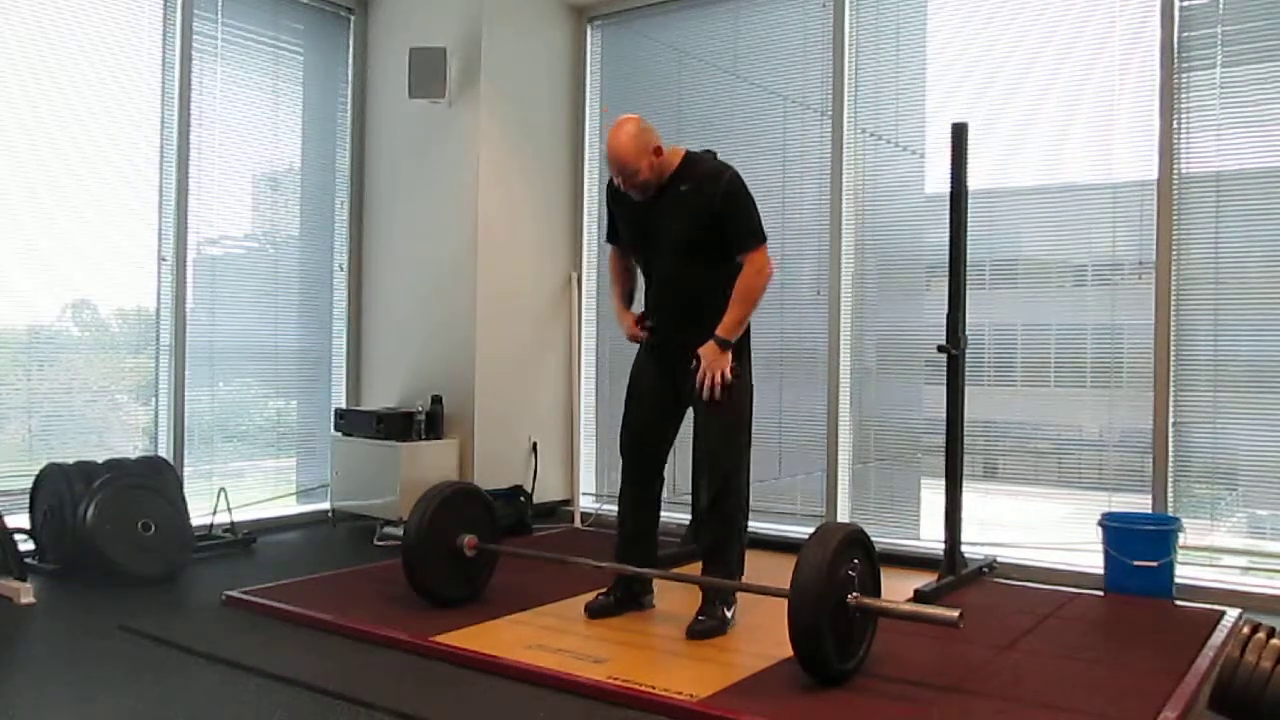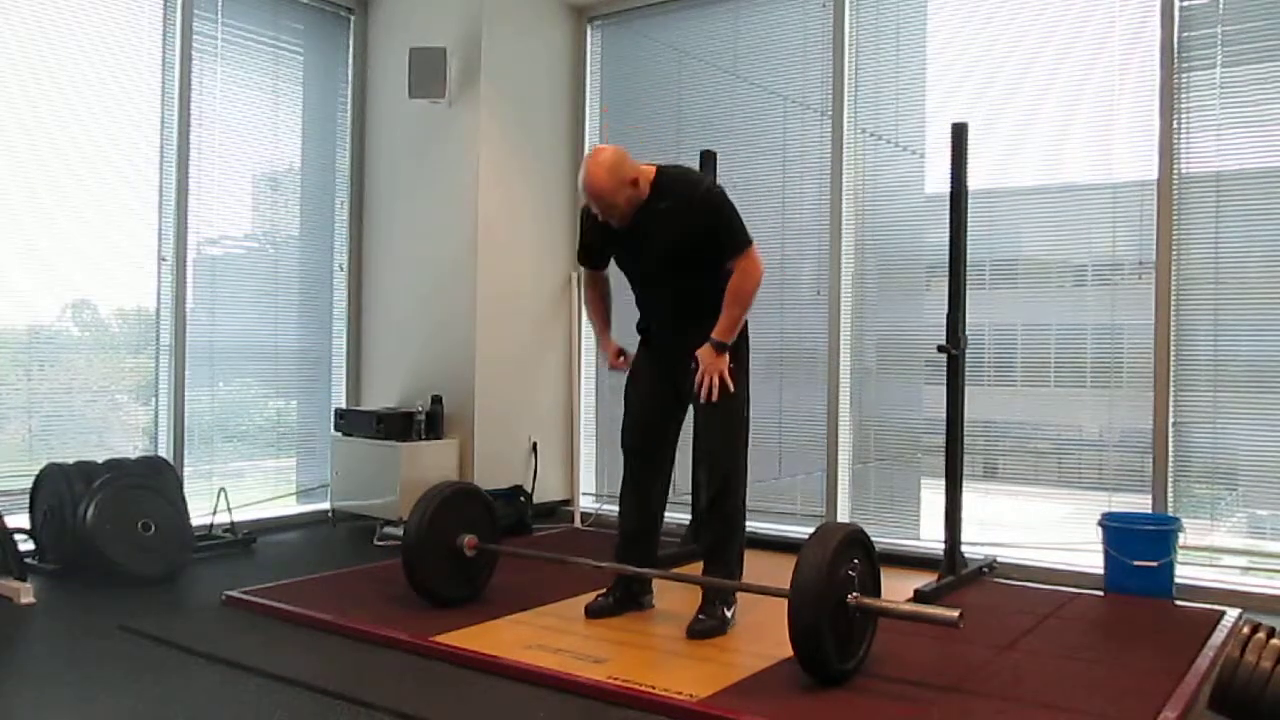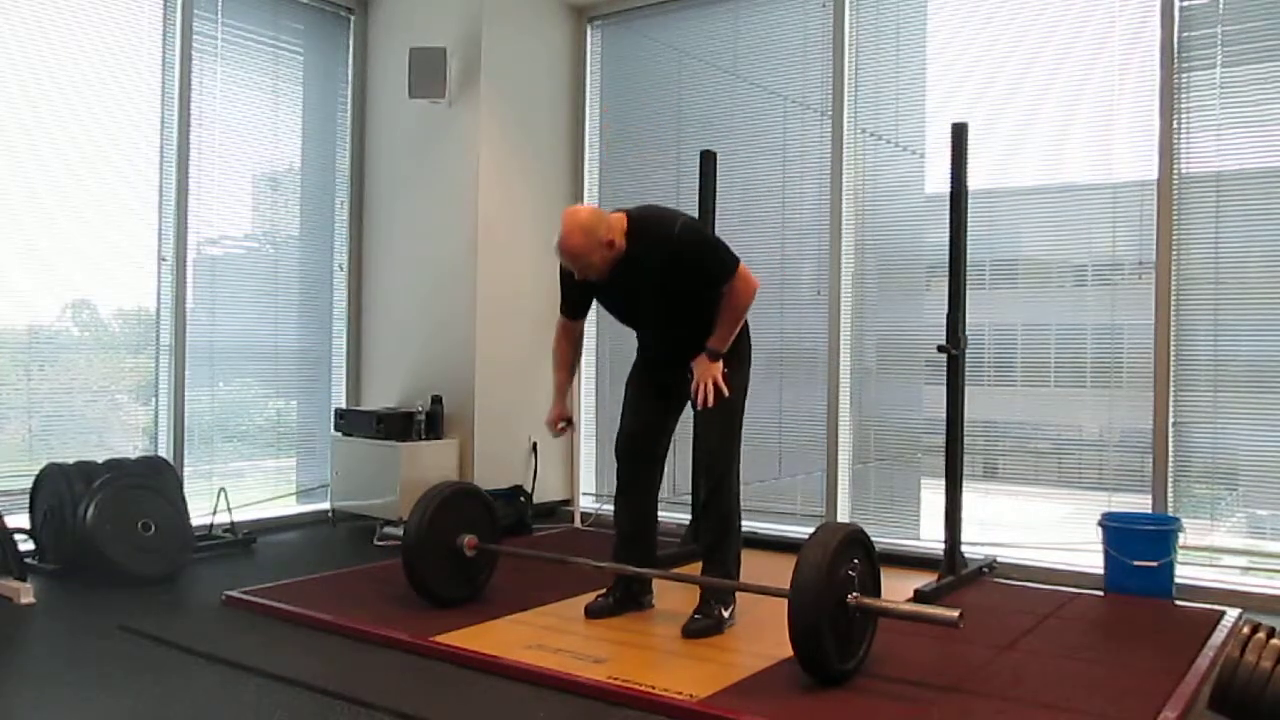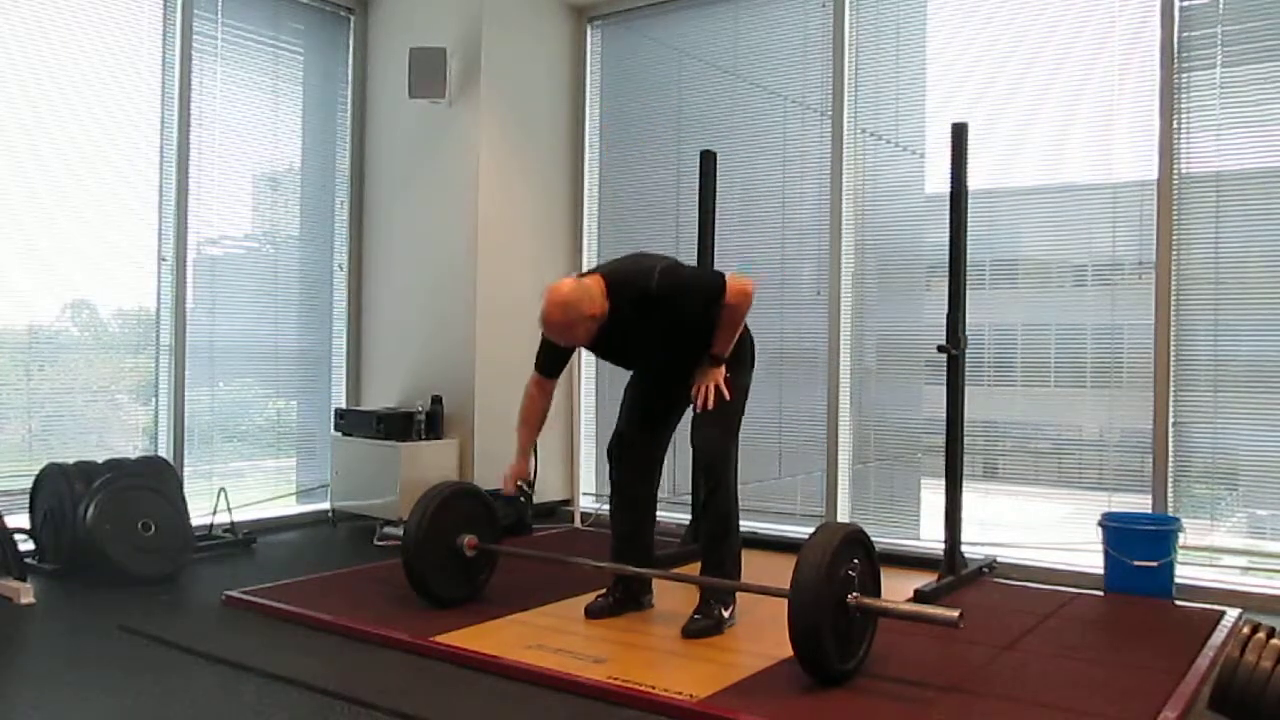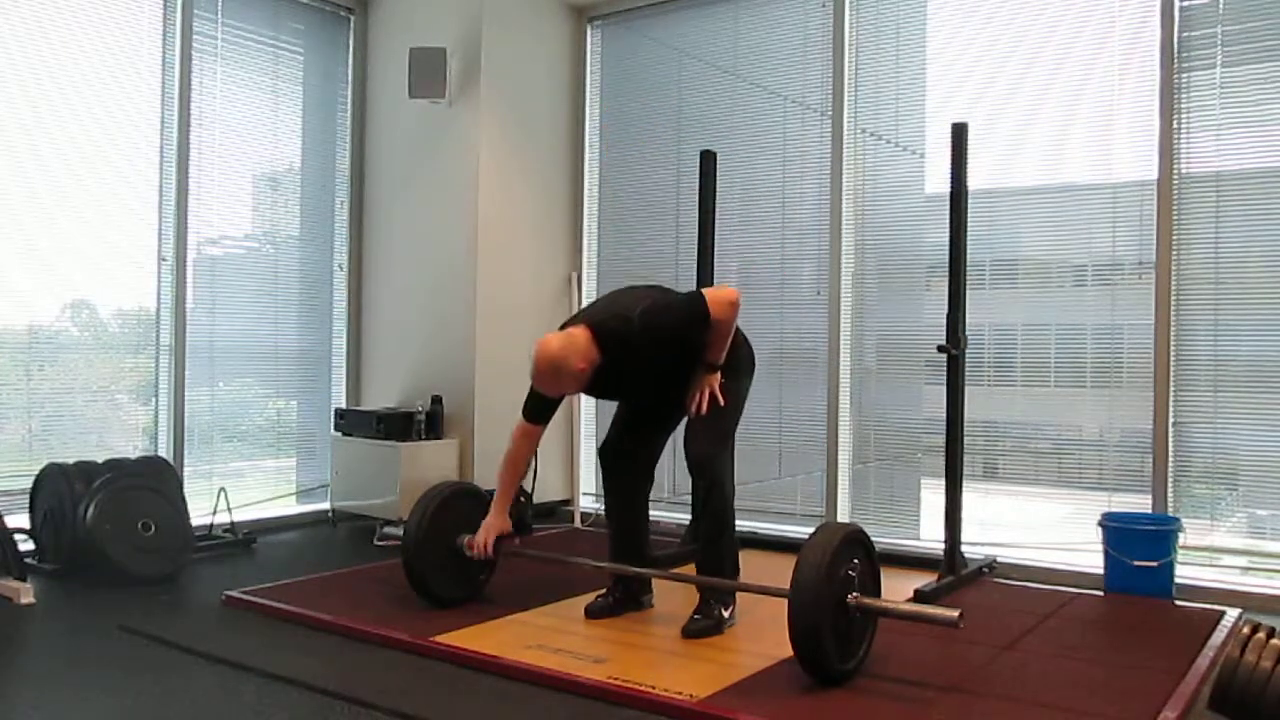
dt=0.2s
person 1, frame 1
left shoulder: (717, 183)
right shoulder: (621, 190)
left elbow: (757, 264)
left wrist: (724, 342)
right wrist: (623, 308)
left hip: (716, 347)
right hip: (658, 344)
left knee: (721, 467)
right knee: (639, 456)
left ankle: (720, 596)
right ankle: (632, 582)
person 1, frame 2
left shoulder: (695, 196)
right shoulder: (596, 213)
left elbow: (748, 267)
right elbow: (593, 275)
left wrist: (718, 345)
right wrist: (603, 337)
left hip: (714, 346)
right hip: (656, 347)
left knee: (719, 464)
right knee: (641, 454)
left ankle: (721, 596)
right ankle: (632, 583)
person 1, frame 3
left shoulder: (672, 235)
right shoulder: (579, 265)
left elbow: (743, 283)
right elbow: (569, 327)
left wrist: (712, 354)
right wrist: (560, 401)
left hip: (717, 352)
right hip: (657, 354)
left knee: (714, 461)
right knee: (634, 452)
left ankle: (719, 596)
right ankle: (633, 583)
person 1, frame 4
left shoulder: (653, 287)
right shoulder: (566, 316)
left elbow: (741, 291)
right elbow: (540, 385)
left wrist: (714, 362)
right wrist: (521, 458)
left hip: (719, 356)
right hip: (658, 364)
left knee: (712, 455)
right knee: (627, 453)
left ankle: (719, 596)
right ankle: (632, 584)
person 1, frame 5
left shoulder: (640, 328)
right shoulder: (557, 361)
left elbow: (727, 299)
right elbow: (526, 435)
left wrist: (710, 369)
right wrist: (498, 512)
left hip: (721, 363)
right hip: (658, 374)
left knee: (706, 458)
right knee: (618, 456)
left ankle: (718, 598)
right ankle: (631, 584)
